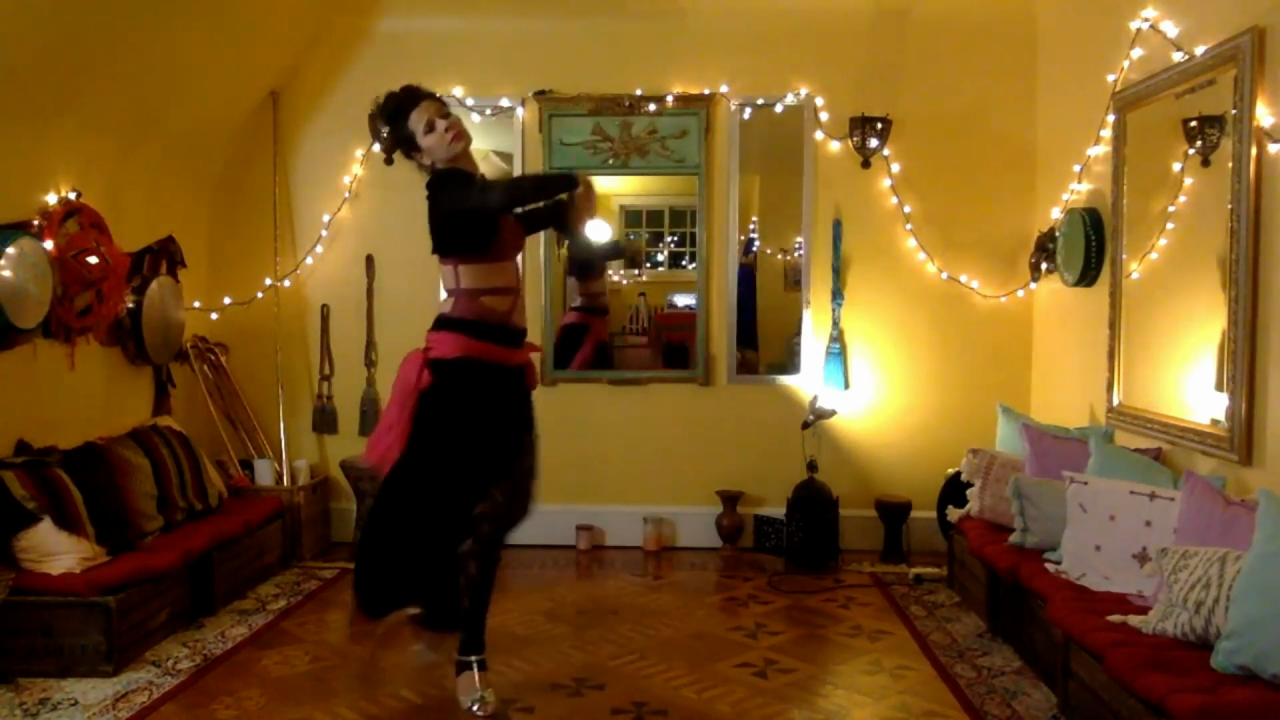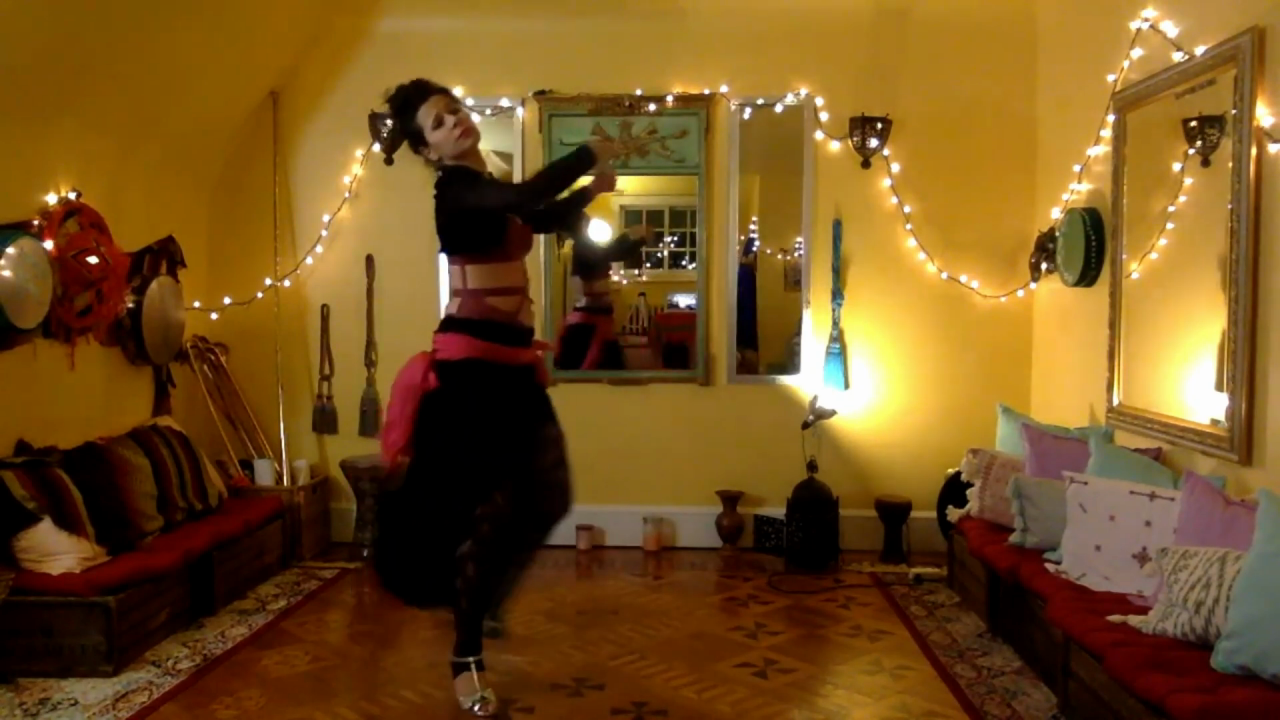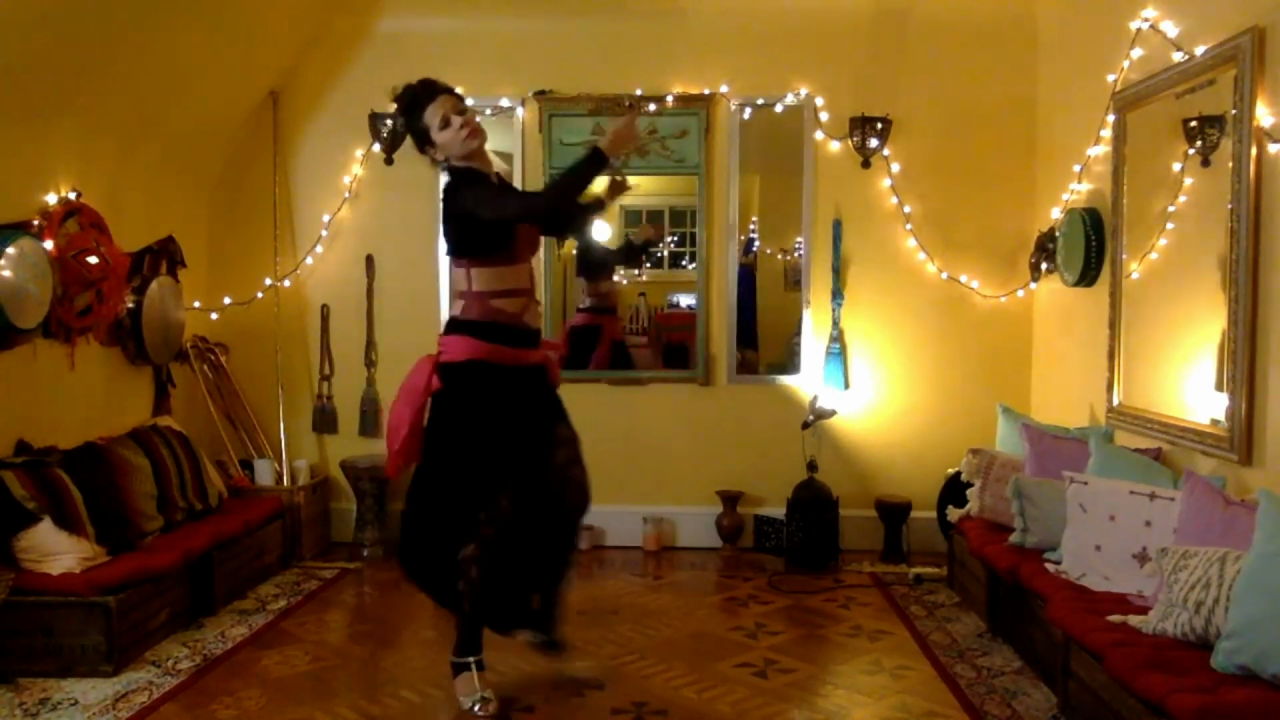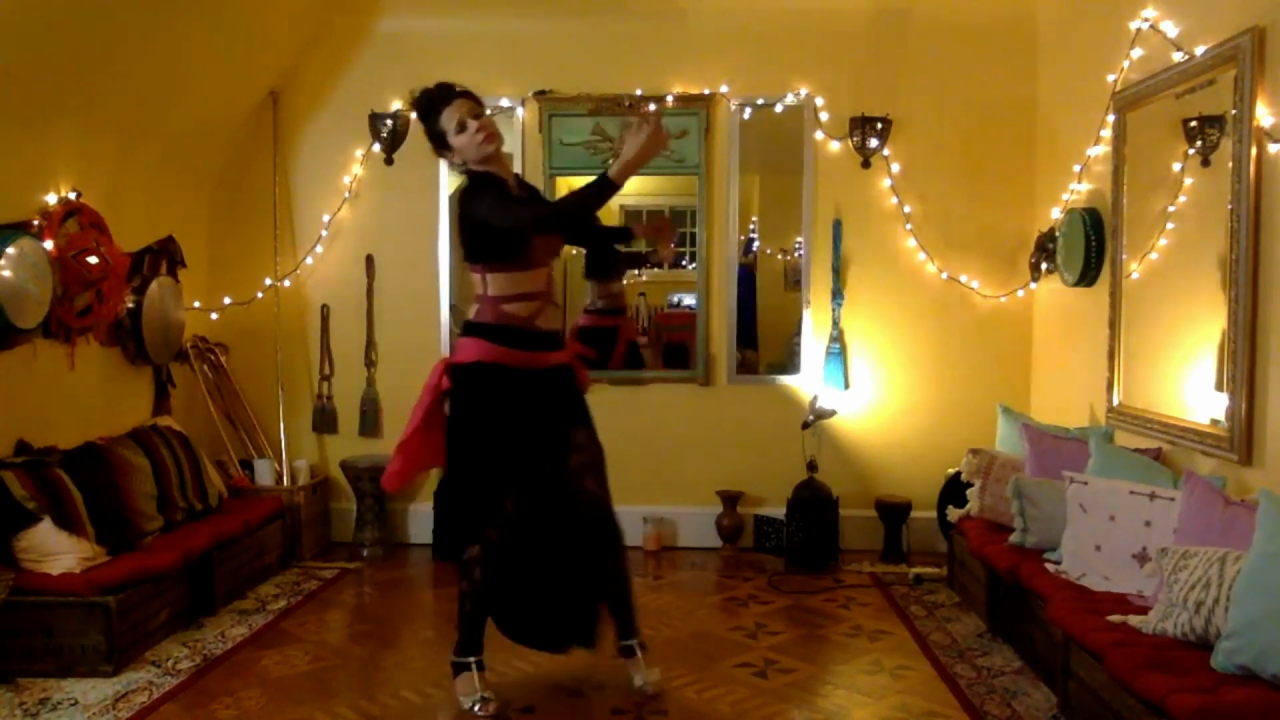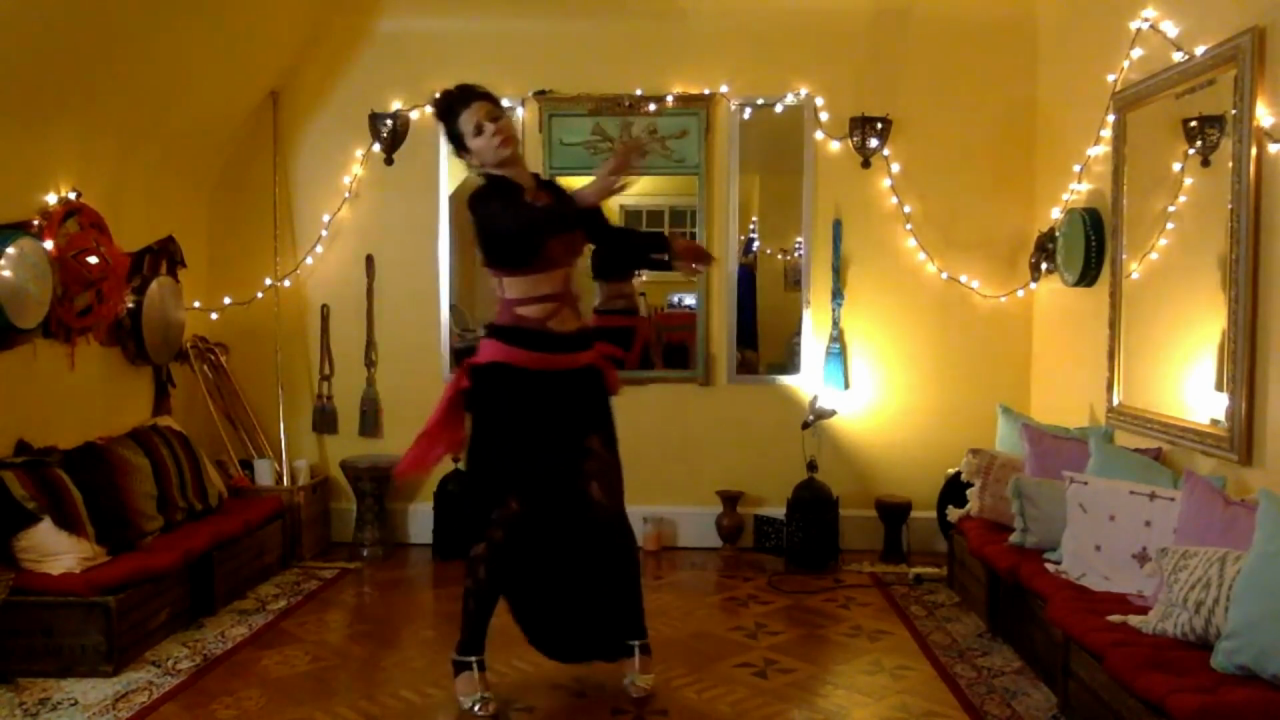
dt=0.1s
person 1, frame 1
left shoulder: (477, 191)
right shoulder: (449, 189)
left elbow: (527, 217)
right elbow: (513, 194)
left wrist: (571, 206)
right wrist: (572, 187)
left hip: (503, 359)
right hip: (465, 360)
left knee: (505, 500)
right knee: (482, 505)
left ankle: (439, 610)
right ankle: (468, 659)
person 1, frame 2
left shoulder: (489, 191)
right shoulder: (458, 188)
left elbow: (538, 216)
right elbow: (522, 195)
left wrist: (587, 192)
right wrist: (588, 155)
left hip: (513, 360)
right hip: (472, 361)
left knee: (549, 495)
right knee: (485, 508)
left ankle: (480, 605)
right ankle: (466, 659)
person 1, frame 3
left shoulder: (496, 186)
right shoulder: (463, 191)
left elbow: (555, 220)
right elbow: (533, 207)
left wrist: (604, 199)
right wrist: (605, 149)
left hip: (525, 361)
right hip: (478, 363)
left knee: (567, 497)
right knee: (486, 512)
left ankle: (542, 621)
right ankle: (466, 661)
person 1, frame 4
left shoulder: (522, 191)
right shoulder: (477, 197)
left elbow: (584, 233)
right elbow: (543, 222)
left wrist: (634, 232)
right wrist: (620, 169)
left hip: (549, 365)
right hip: (493, 367)
left knee: (590, 507)
right knee: (495, 516)
left ankle: (628, 642)
right ankle: (467, 661)
person 1, frame 5
left shoulder: (553, 194)
right shoulder: (492, 201)
left elbow: (614, 238)
right elbow: (528, 235)
left wrist: (674, 244)
right wrist: (595, 193)
left hip: (575, 369)
right hip: (512, 370)
left knee: (602, 512)
right knee: (509, 518)
left ankle: (633, 646)
right ankle: (467, 659)
